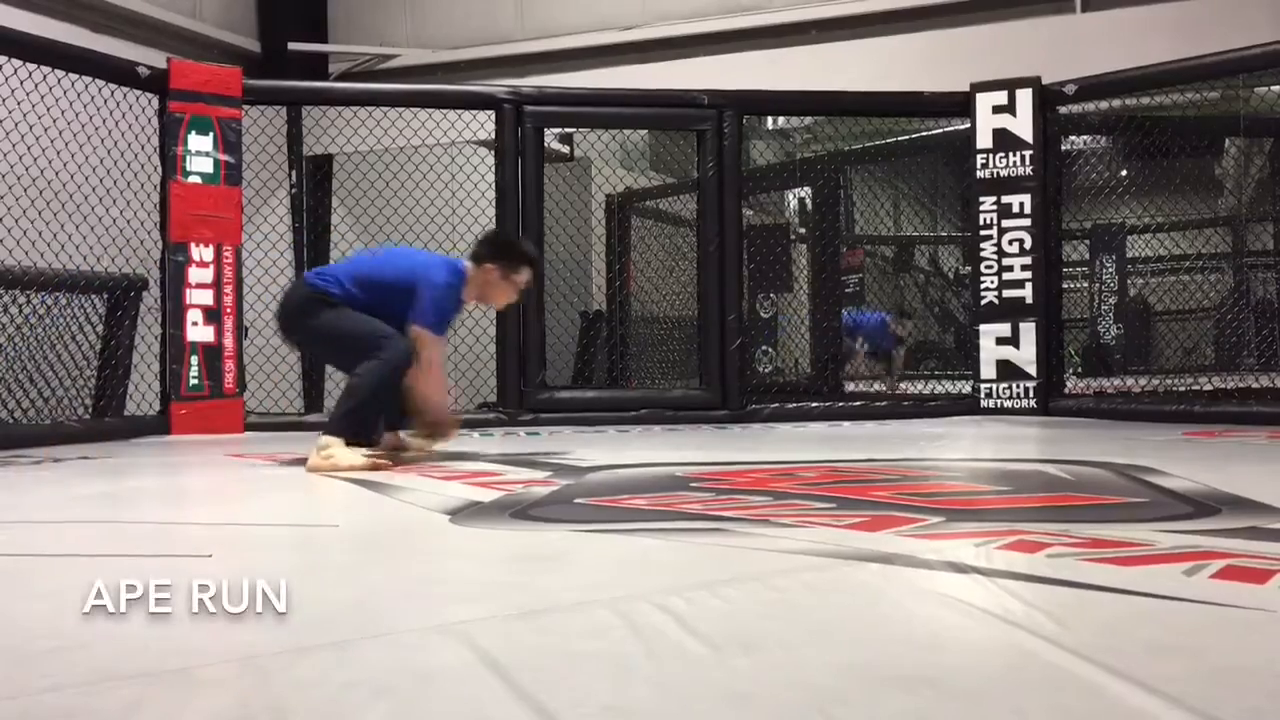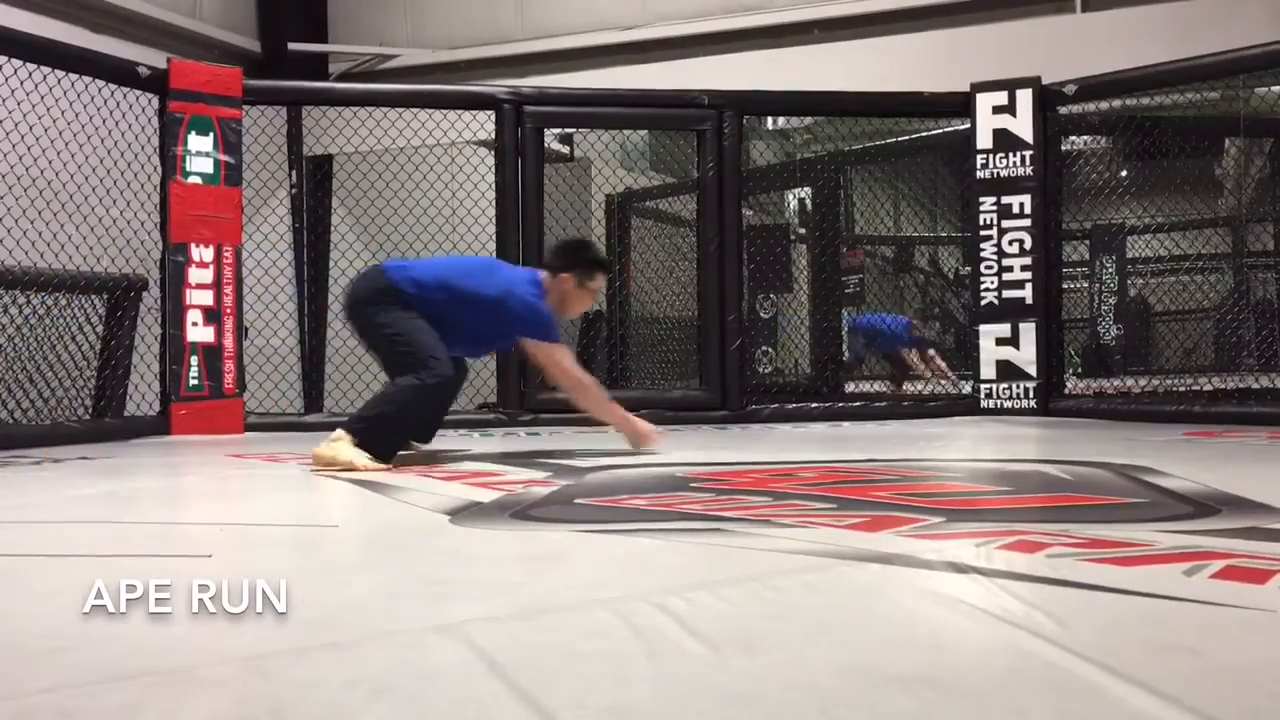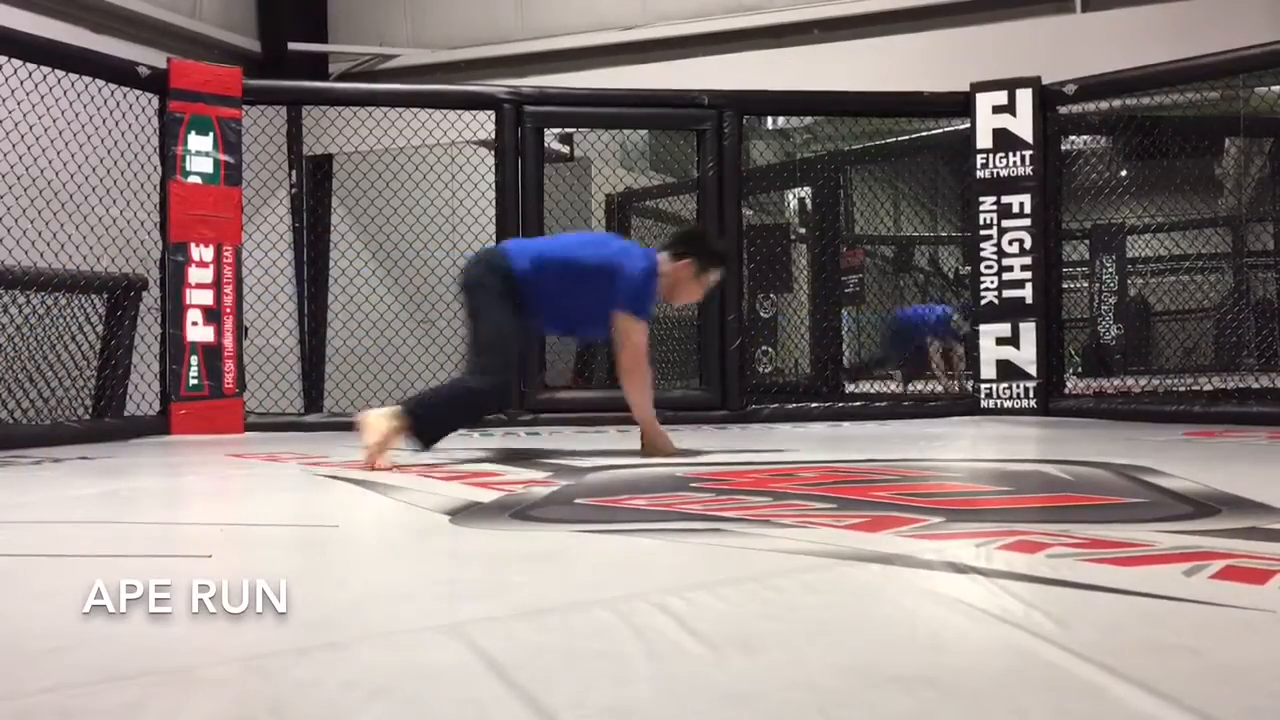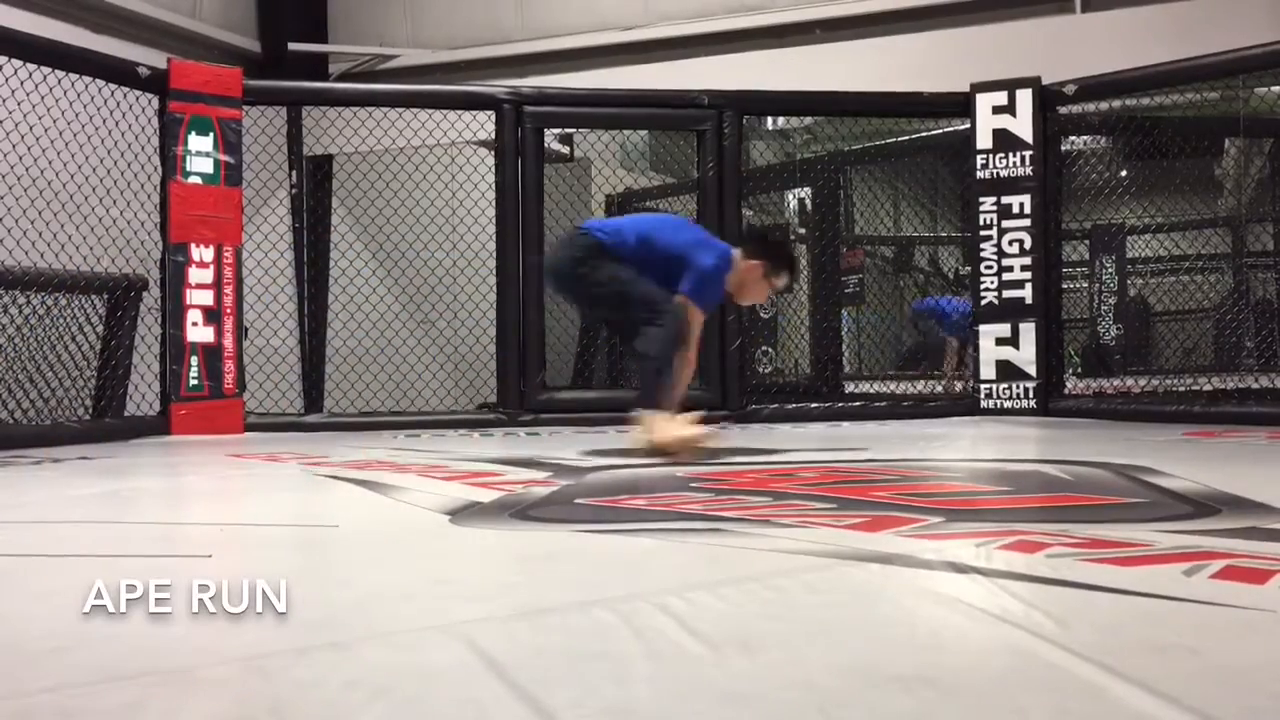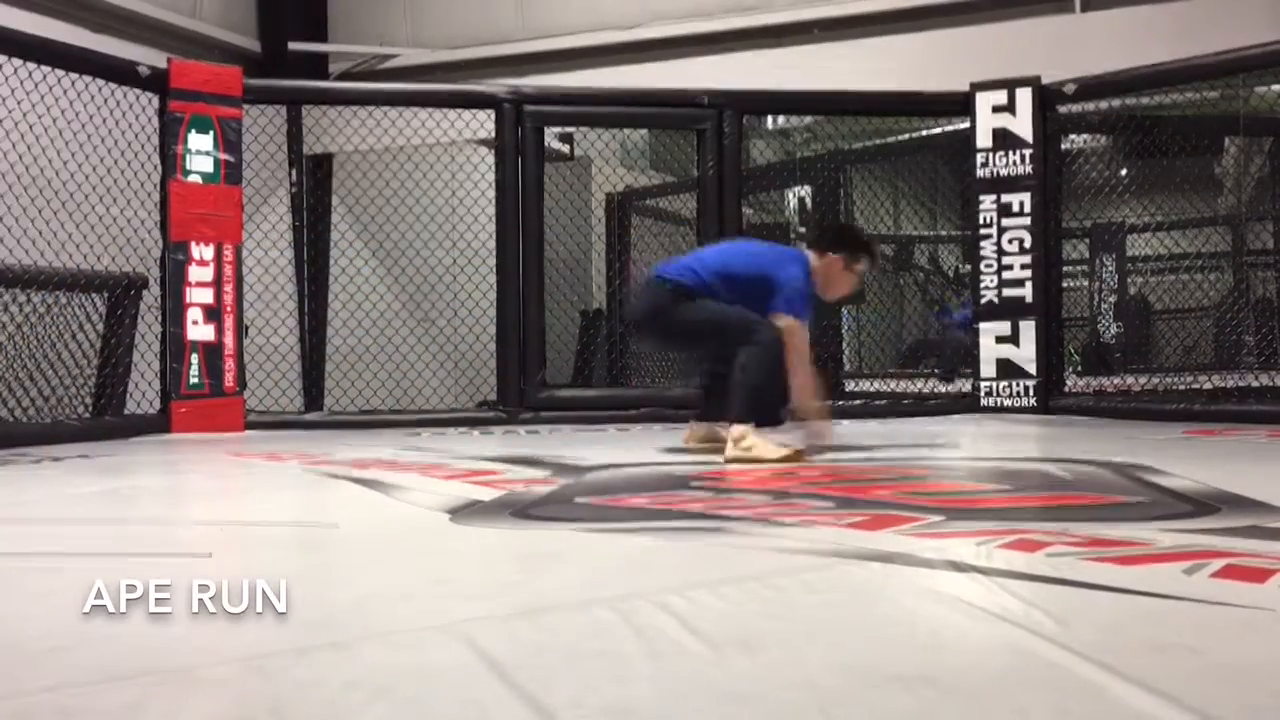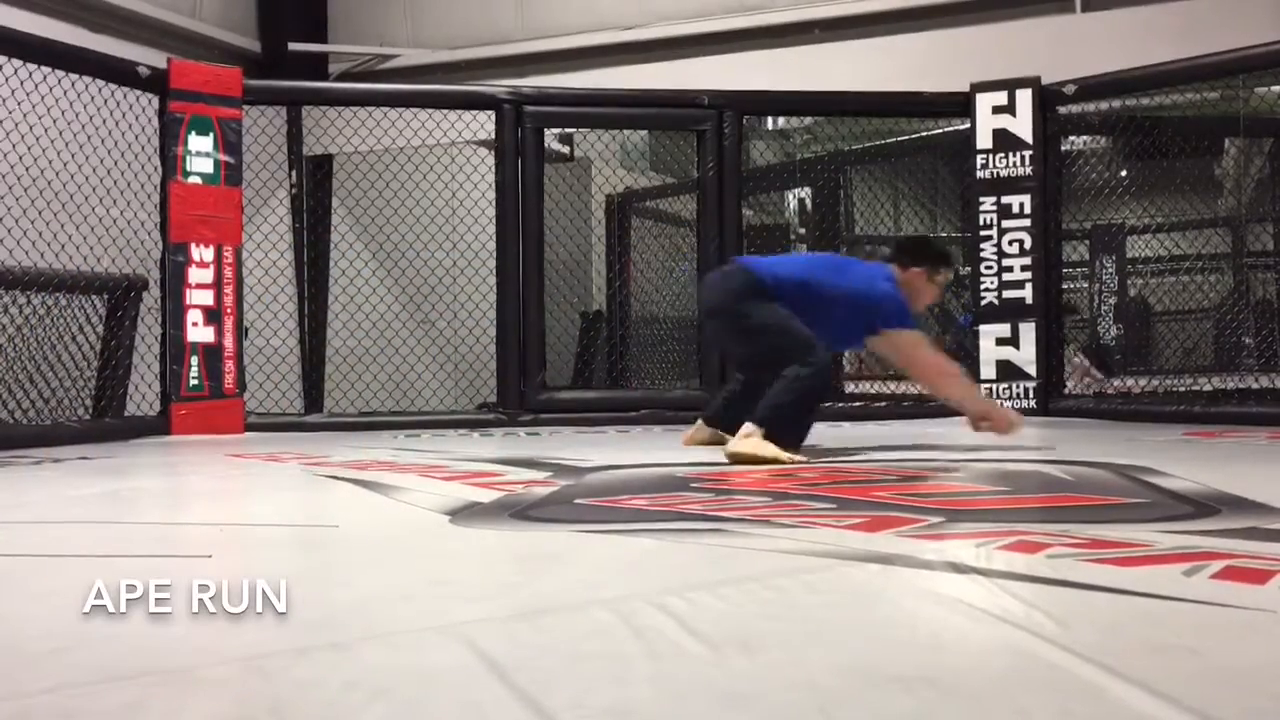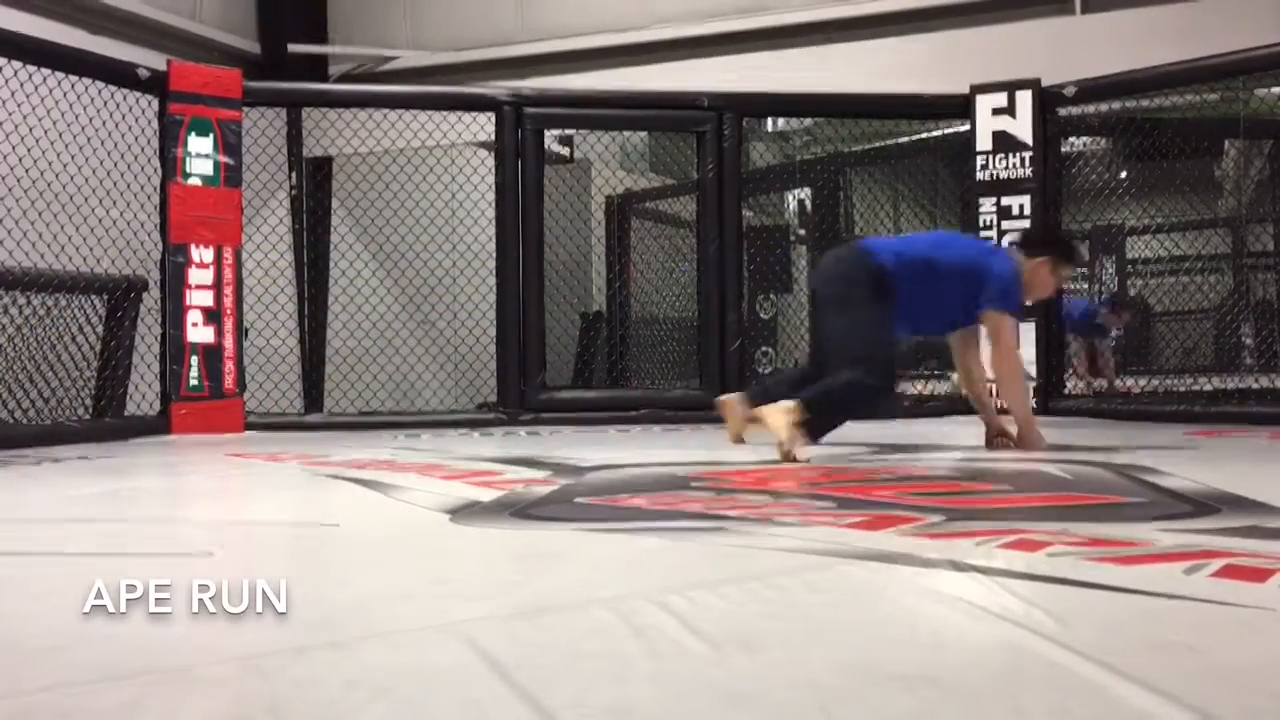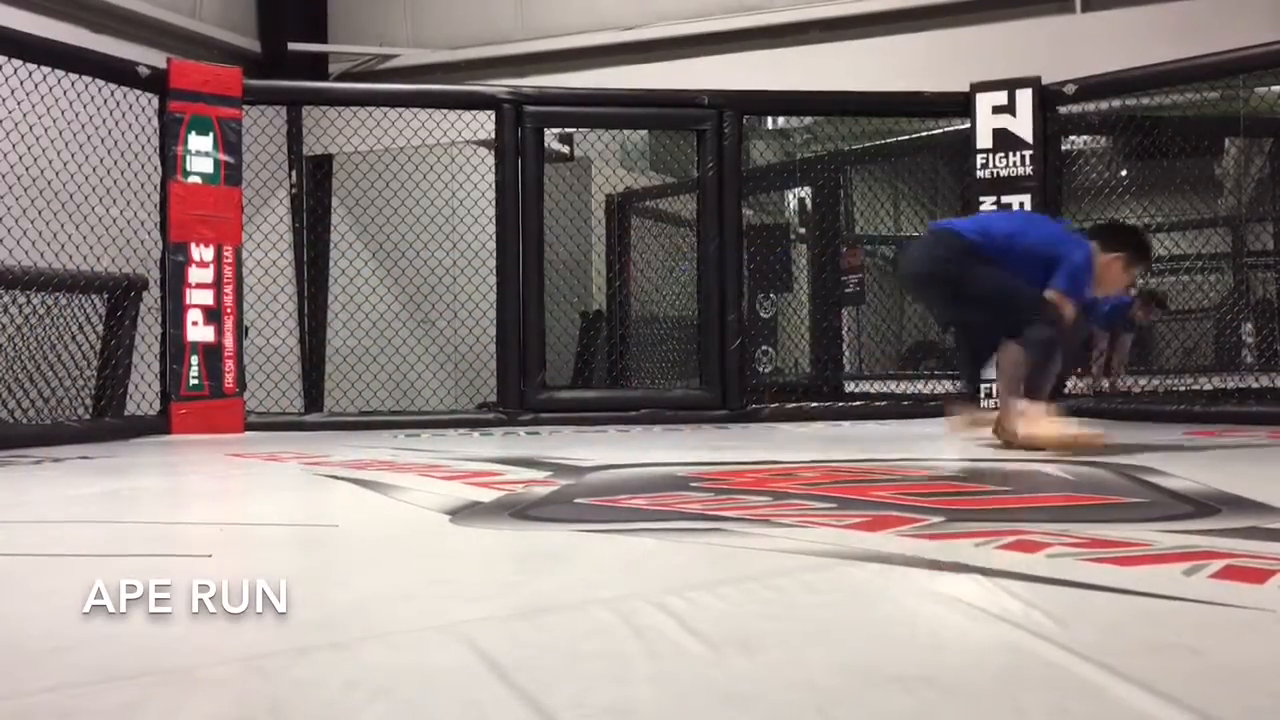
dt=0.2s
person 1, frame 1
left shoulder: (450, 276)
right shoulder: (440, 284)
left elbow: (423, 370)
right elbow: (424, 372)
right wrist: (442, 419)
left hip: (327, 306)
right hip: (307, 306)
right knee: (391, 354)
left ankle: (384, 436)
right ankle: (330, 446)
person 1, frame 2
left shoulder: (528, 287)
right shoulder: (524, 299)
left elbow: (565, 375)
right elbow: (571, 379)
right wrist: (629, 424)
left hip: (390, 297)
right hip: (374, 302)
left knee: (448, 372)
right knee: (435, 375)
right ankle: (340, 442)
person 1, frame 3
left shoulder: (637, 271)
right shoulder: (637, 273)
left elbow: (629, 364)
right elbow: (633, 364)
left wrist: (649, 429)
right wrist: (652, 431)
left hip: (501, 282)
right hip: (495, 283)
left knee: (497, 373)
right knee: (495, 379)
right ankle: (393, 420)
person 1, frame 4
left shoulder: (707, 254)
right shoulder: (710, 264)
left elbow: (684, 343)
right elbow: (686, 348)
right wrist: (666, 412)
left hip: (577, 259)
right hip: (581, 257)
left knee: (656, 329)
right knee: (666, 322)
left ankle: (655, 418)
right ankle: (656, 419)
person 1, frame 5
left shoulder: (783, 264)
right shoulder: (795, 275)
right elbow: (795, 360)
right wrist: (814, 414)
left hip: (654, 304)
right hip: (661, 304)
right knee: (763, 341)
left ankle: (707, 422)
right ankle: (743, 436)
person 1, frame 6
left shoulder: (873, 284)
right shoulder: (880, 293)
left elbow: (919, 366)
right elbow: (932, 368)
left wrist: (974, 408)
right wrist: (991, 410)
left hip: (723, 294)
right hip: (732, 297)
left knee: (768, 371)
right knee: (814, 365)
left ankle: (708, 427)
right ankle: (750, 436)
person 1, frame 7
left shoulder: (972, 268)
right shoulder: (1005, 274)
left elbow: (968, 358)
right elbow: (1007, 363)
left wrist: (991, 420)
right wrist: (1028, 427)
left hip: (836, 271)
right hip: (854, 281)
left knee: (825, 369)
right knee: (874, 378)
left ankle: (744, 403)
right ankle: (788, 413)
person 1, frame 8
left shoulder: (1051, 246)
right shoulder: (1077, 257)
left elbow: (1013, 331)
left wrist: (1008, 408)
right wrist: (1020, 410)
left hip: (922, 260)
right hip: (946, 260)
left knee: (984, 332)
right knee: (1047, 327)
right ankle: (1031, 414)
